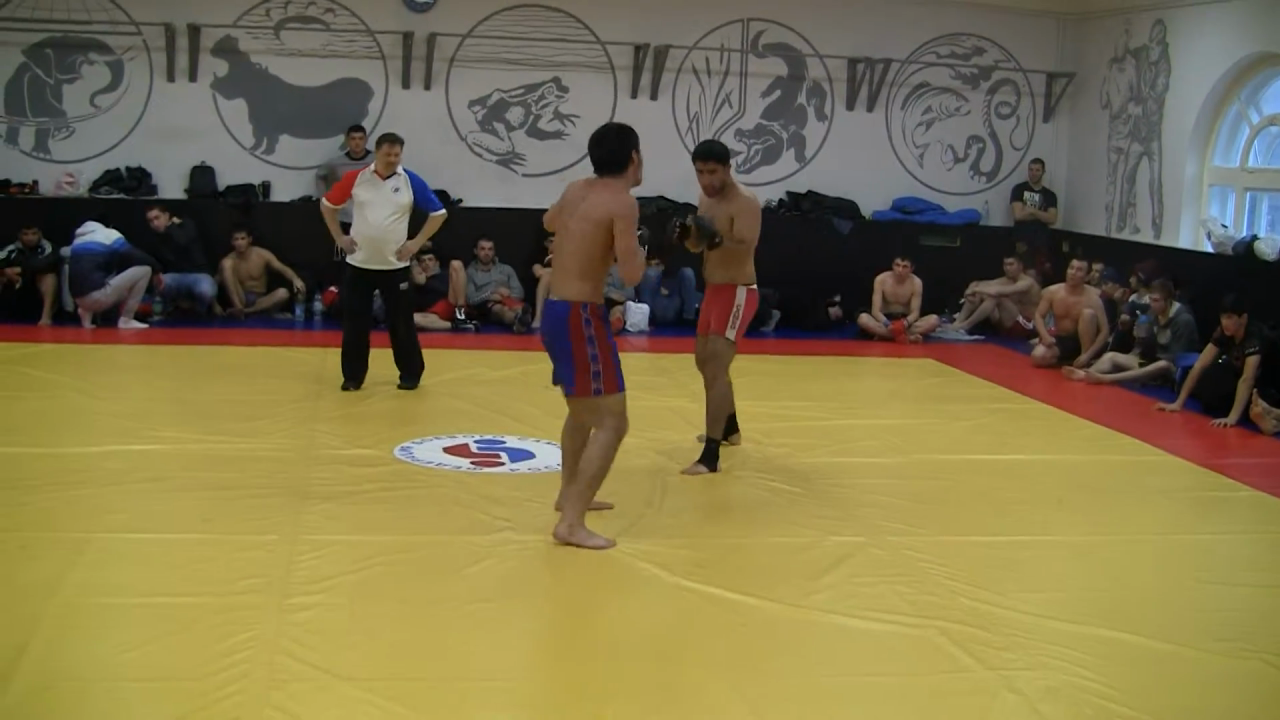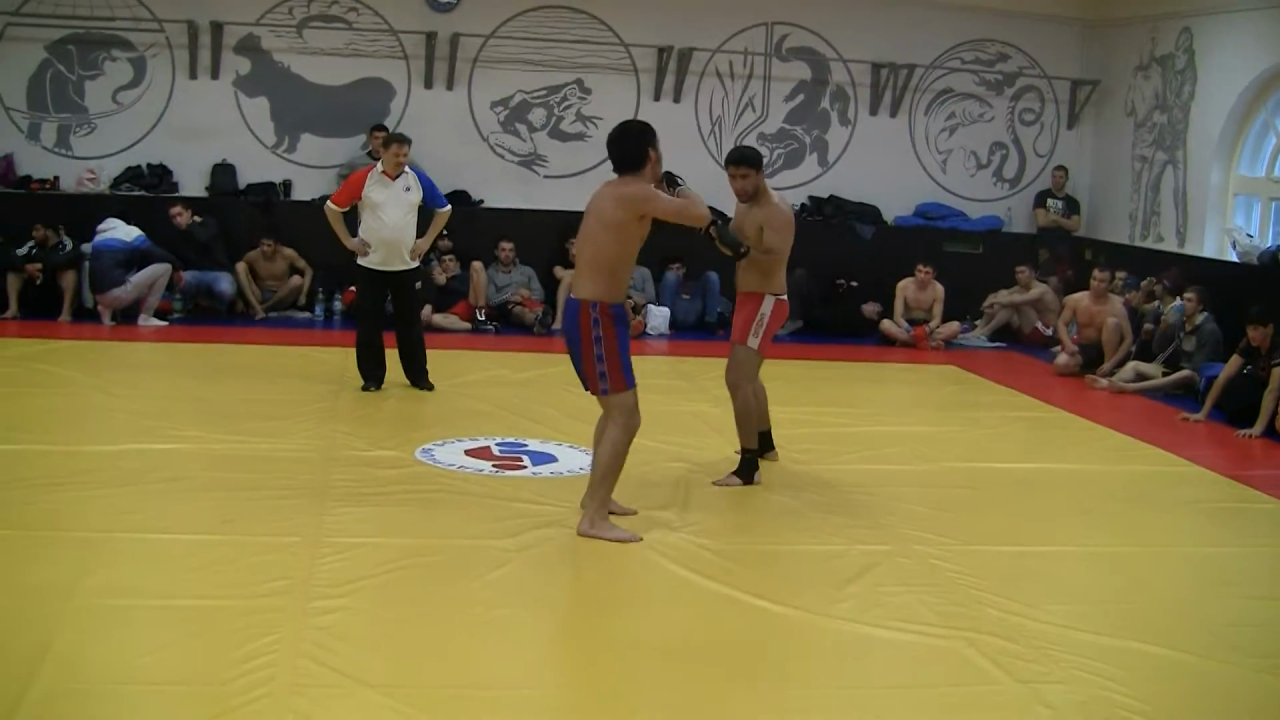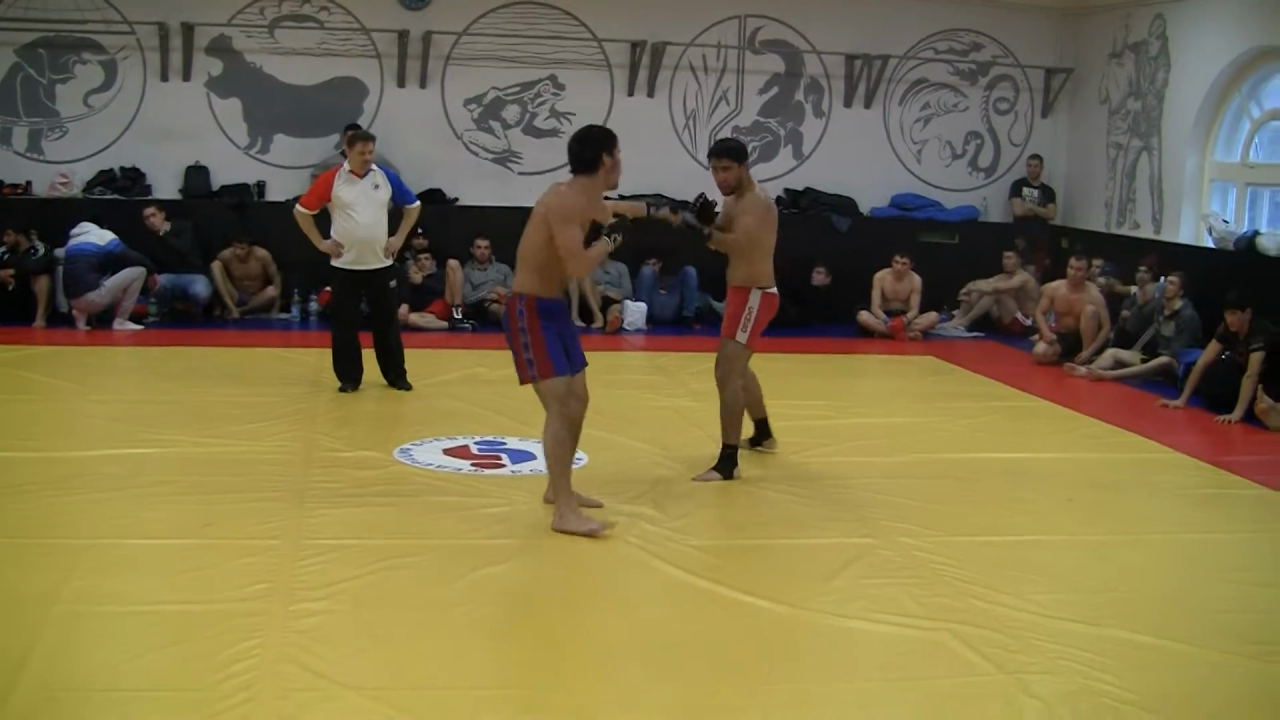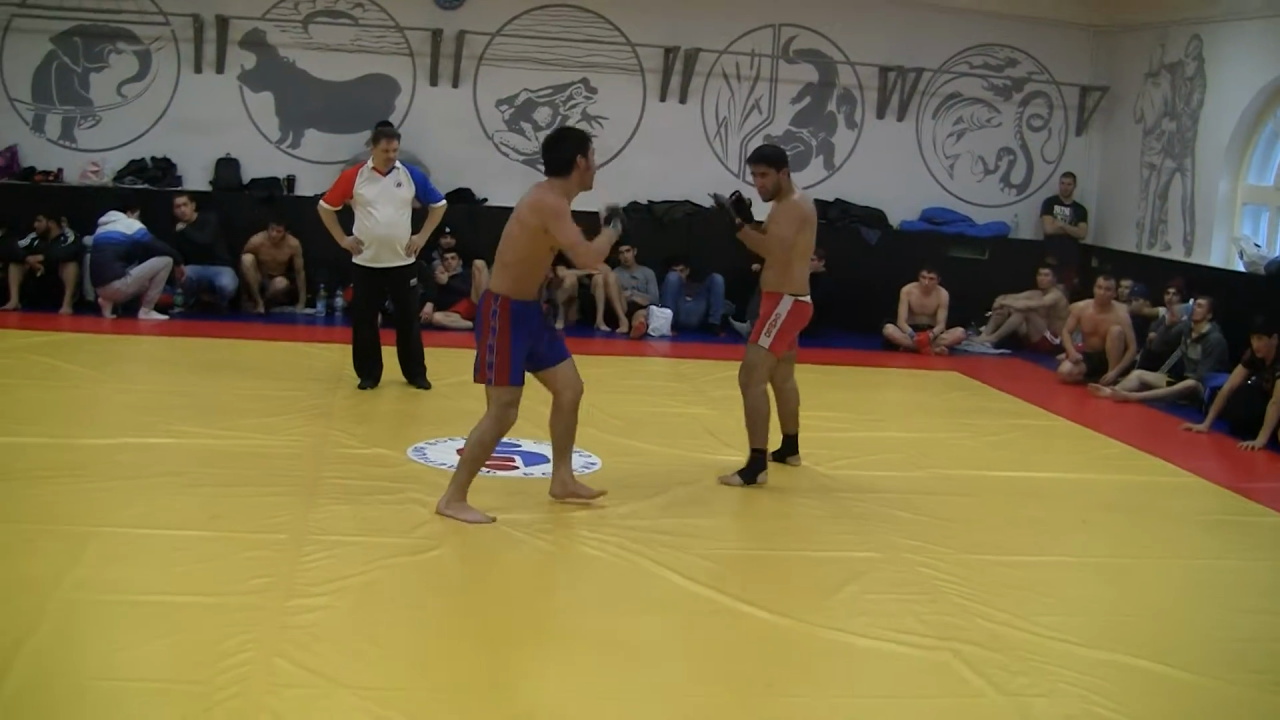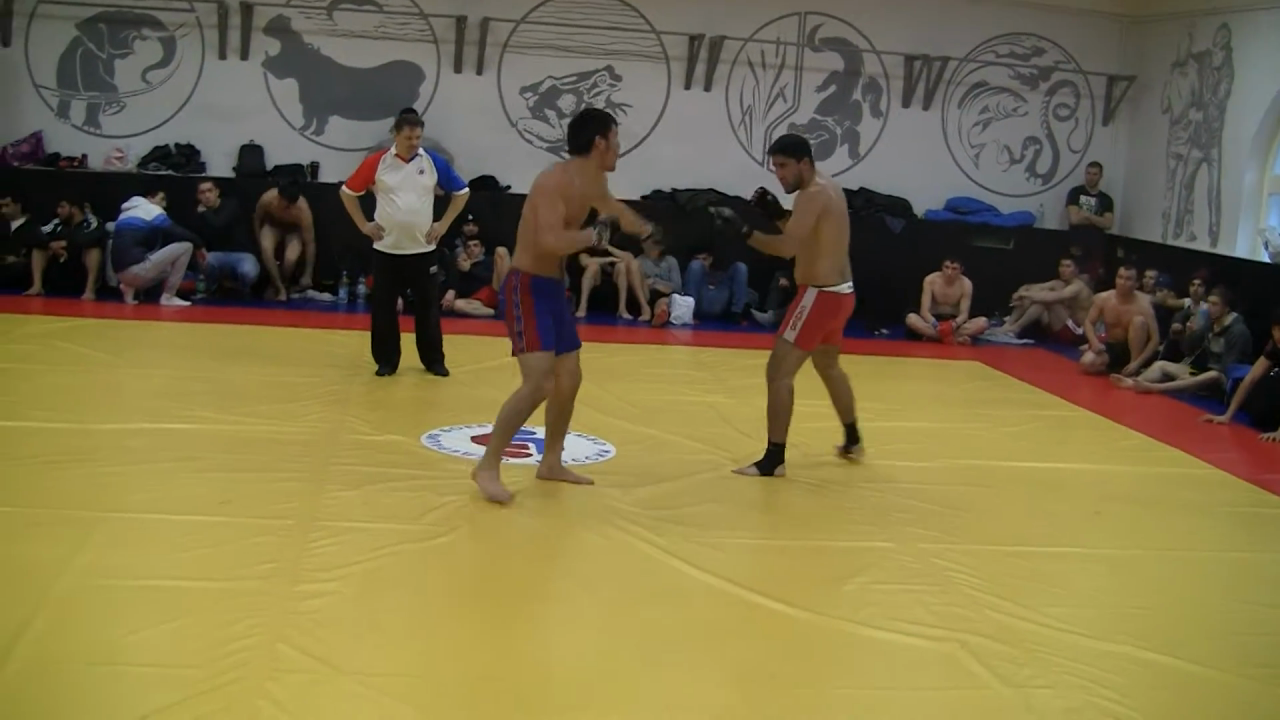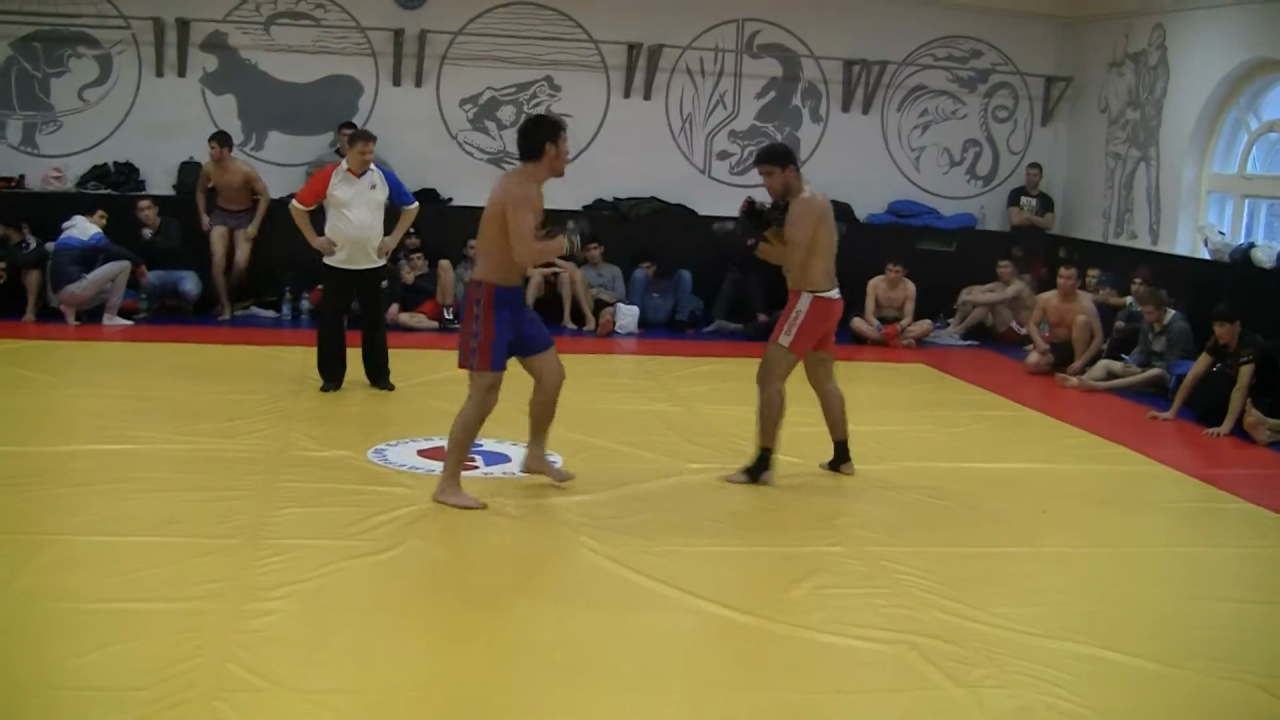
dt=0.4s
person 1, frame 1
left shoulder: (577, 190)
right shoulder: (622, 203)
left elbow: (551, 223)
right elbow: (631, 274)
right wrist: (637, 246)
left hip: (556, 310)
right hip: (579, 317)
left knee: (582, 409)
right knee: (611, 423)
left ankle: (572, 493)
right ankle: (572, 523)
person 1, frame 2
left shoulder: (610, 191)
right shoulder: (635, 195)
right elbow: (699, 215)
right wrist: (679, 188)
left hip: (588, 311)
right hip: (595, 317)
left knee: (617, 409)
right knee: (625, 420)
left ankle: (596, 495)
right ankle: (593, 518)
person 1, frame 3
left shoulder: (585, 196)
right shoulder: (566, 201)
left elbow: (609, 210)
right elbow: (577, 268)
left wrist: (653, 212)
right wrist: (608, 240)
left hip: (553, 307)
right hip: (529, 311)
left knee: (577, 399)
right knee: (560, 405)
left ankle: (558, 488)
right ankle: (566, 513)
person 1, frame 4
left shoulder: (551, 199)
right shoulder: (547, 203)
right elbow: (590, 258)
left wrist: (545, 289)
right wrist: (612, 227)
left hip: (530, 308)
right hip: (504, 312)
left knee: (570, 389)
right knee: (502, 413)
left ankle: (563, 480)
right ankle: (453, 498)
person 1, frame 5
left shoulder: (592, 181)
right shoulder: (556, 179)
left elbow: (614, 209)
right elbow: (550, 242)
left wrist: (648, 231)
right wrist: (597, 234)
left hip: (554, 287)
right hip: (527, 287)
left knee: (568, 378)
right knee: (538, 384)
left ankle: (551, 462)
right ankle: (488, 466)
person 1, frame 6
left shoulder: (526, 184)
right shoulder: (521, 190)
right elbow: (526, 254)
left wrist: (554, 242)
right wrist: (566, 244)
left hip: (512, 296)
right hip: (489, 299)
left knee: (552, 376)
right knee: (483, 398)
left ankle: (536, 457)
right ankle: (448, 484)
person 2, frame 1
left shoulder: (744, 202)
right shoulder: (706, 198)
left elbow: (745, 252)
right elbow: (697, 245)
left wrist: (715, 239)
right wrist: (685, 233)
left hip: (737, 294)
right hip: (715, 291)
left knee: (715, 371)
right knee: (706, 363)
left ankle: (711, 455)
right ankle: (729, 426)
person 2, frame 2
left shoulder: (776, 211)
right shoulder: (743, 205)
left elbow: (773, 262)
left wrist: (742, 251)
left hip: (766, 303)
right hip: (748, 299)
left knee: (737, 379)
right knee: (748, 376)
left ankle: (749, 467)
right ankle: (764, 444)
person 2, frame 3
left shoulder: (758, 202)
right shoulder: (733, 199)
left elbow: (738, 244)
right elbow: (718, 235)
left wrist: (702, 228)
right wrist: (707, 219)
left hip: (755, 296)
right hip: (743, 293)
left knee: (727, 373)
right knee: (738, 368)
left ankle: (728, 462)
right ankle: (763, 434)
person 2, frame 4
left shoulder: (793, 207)
right shoulder: (790, 204)
left elbow: (773, 250)
right elbow: (769, 240)
left wrist: (739, 221)
right wrist: (744, 218)
left hip: (786, 303)
right hip: (789, 301)
left knee: (751, 378)
right knee: (782, 377)
left ankle: (756, 466)
right ankle: (789, 448)
person 2, frame 5
left shoulder: (812, 197)
right shoulder: (831, 189)
left elbow: (786, 248)
left wrist: (741, 229)
right wrist: (773, 215)
left hip: (820, 295)
right hip: (841, 293)
left knee: (779, 372)
right knee: (829, 367)
left ankle: (774, 460)
right ankle: (852, 438)
person 2, frame 6
left shoulder: (803, 204)
right shoulder: (807, 201)
left elbow: (793, 258)
right elbow: (792, 249)
left wrist: (753, 241)
right wrist: (764, 226)
left hip: (811, 301)
right hip: (825, 299)
left knee: (769, 377)
right knee: (823, 380)
left ankle: (762, 463)
right ankle: (842, 457)
person 3, frame 1
left shoulder: (411, 182)
right shoulder: (355, 178)
left elbow: (438, 213)
right elbow: (328, 205)
left wrist: (417, 242)
right wrist: (339, 237)
left hip: (395, 265)
right hip: (359, 264)
left knee: (401, 323)
right knee: (355, 323)
left ankle: (411, 375)
right ankle: (353, 376)
person 3, frame 2
left shoulder: (418, 180)
right shoulder: (363, 178)
left elbow: (444, 209)
right elbow: (332, 207)
left wrist: (427, 240)
right wrist: (348, 240)
left hip: (407, 265)
right hip: (371, 265)
left knee: (410, 323)
right knee: (368, 324)
left ankle: (418, 375)
right ankle: (372, 377)
person 3, frame 3
left shoulder: (386, 177)
right shoulder: (331, 180)
left elbow: (413, 205)
right elbow: (301, 210)
left wrist: (400, 237)
right wrist: (320, 242)
left hip: (381, 264)
right hip: (345, 265)
left knee: (386, 322)
right knee: (344, 324)
left ankle: (396, 376)
right ankle: (349, 378)
person 3, frame 4
left shoulder: (411, 175)
right shoulder: (354, 176)
left elbow: (439, 204)
right elbow: (325, 206)
left wrist: (423, 236)
right wrist: (342, 239)
left hip: (402, 262)
right hip: (366, 263)
left knee: (408, 319)
right knee: (364, 321)
left ankle: (416, 374)
right ankle: (368, 375)
person 3, frame 5
left shoulder: (434, 162)
right shoulder: (377, 162)
left elbow: (461, 192)
right elbow: (348, 191)
left wrist: (444, 224)
right wrist: (363, 225)
left hip: (423, 249)
right hip: (386, 249)
left knee: (428, 306)
right knee: (384, 307)
left ankle: (434, 360)
right ankle: (386, 361)
person 3, frame 6
left shoulder: (384, 177)
right shoulder: (328, 177)
left elbow: (411, 206)
right elbow: (298, 206)
left wrist: (394, 238)
right wrist: (314, 239)
left hip: (374, 264)
right hip: (337, 263)
left knee: (375, 321)
right knee: (331, 321)
left ankle: (379, 376)
right ankle: (331, 376)
